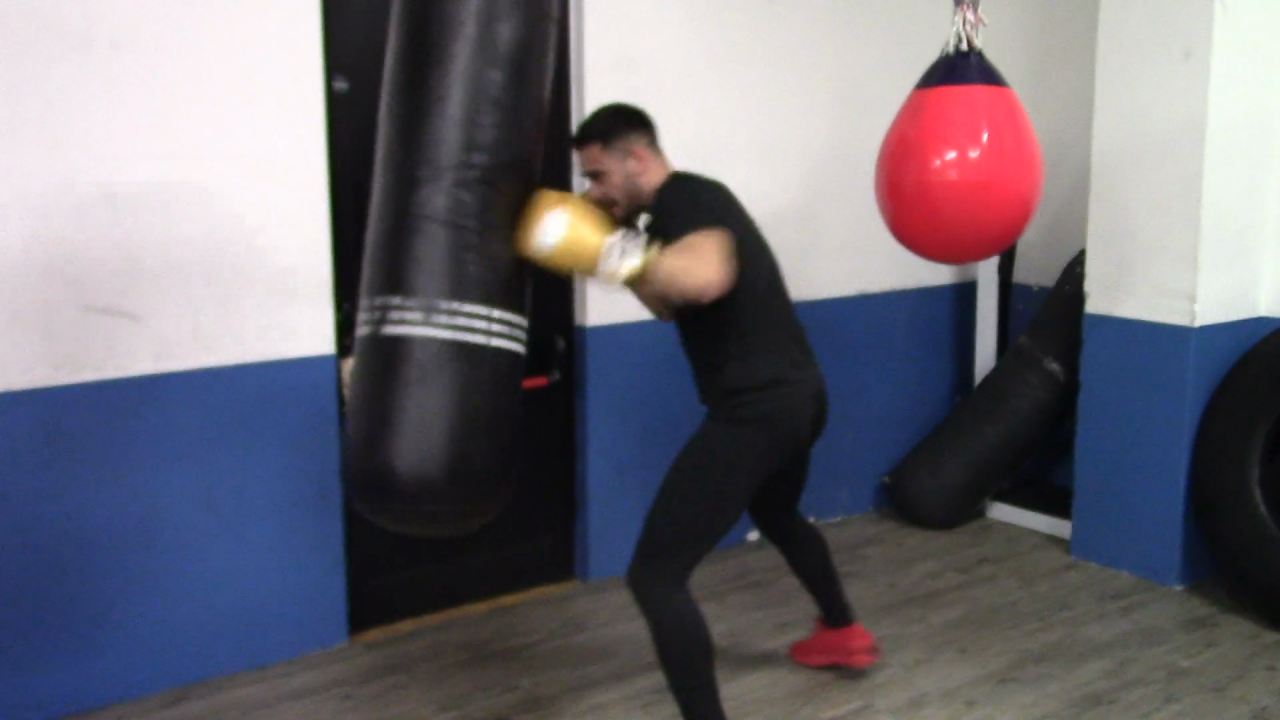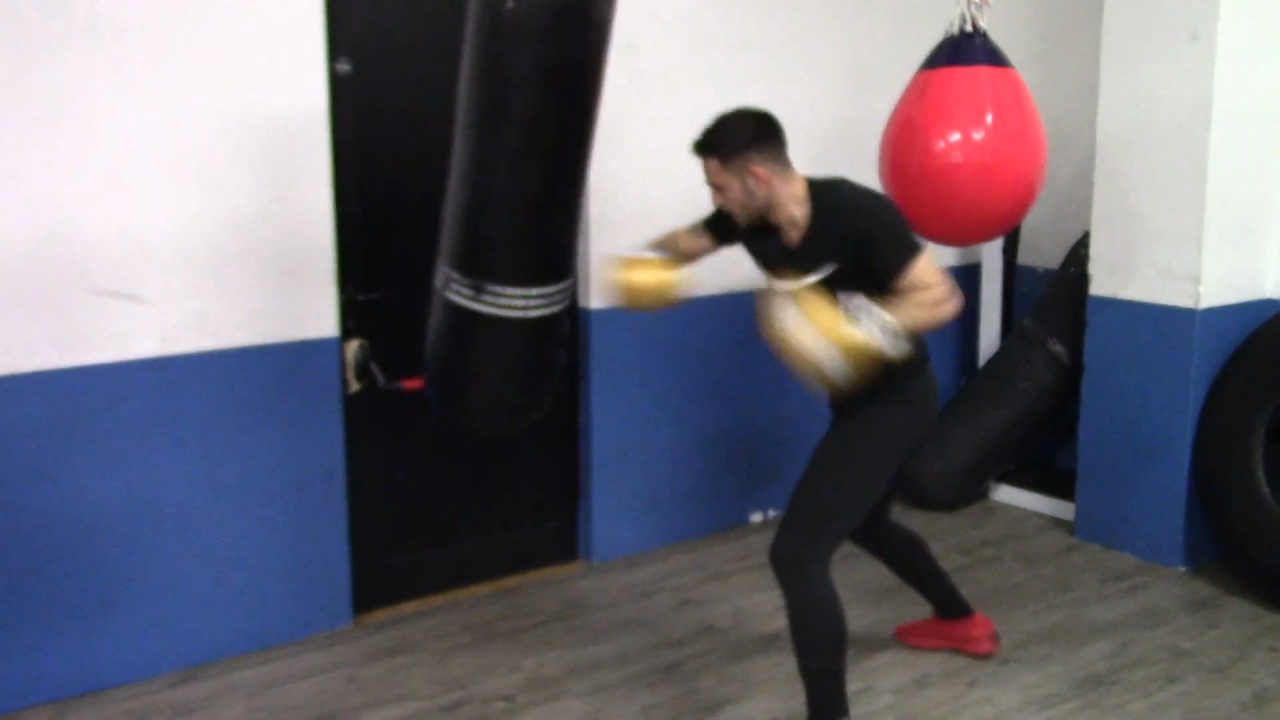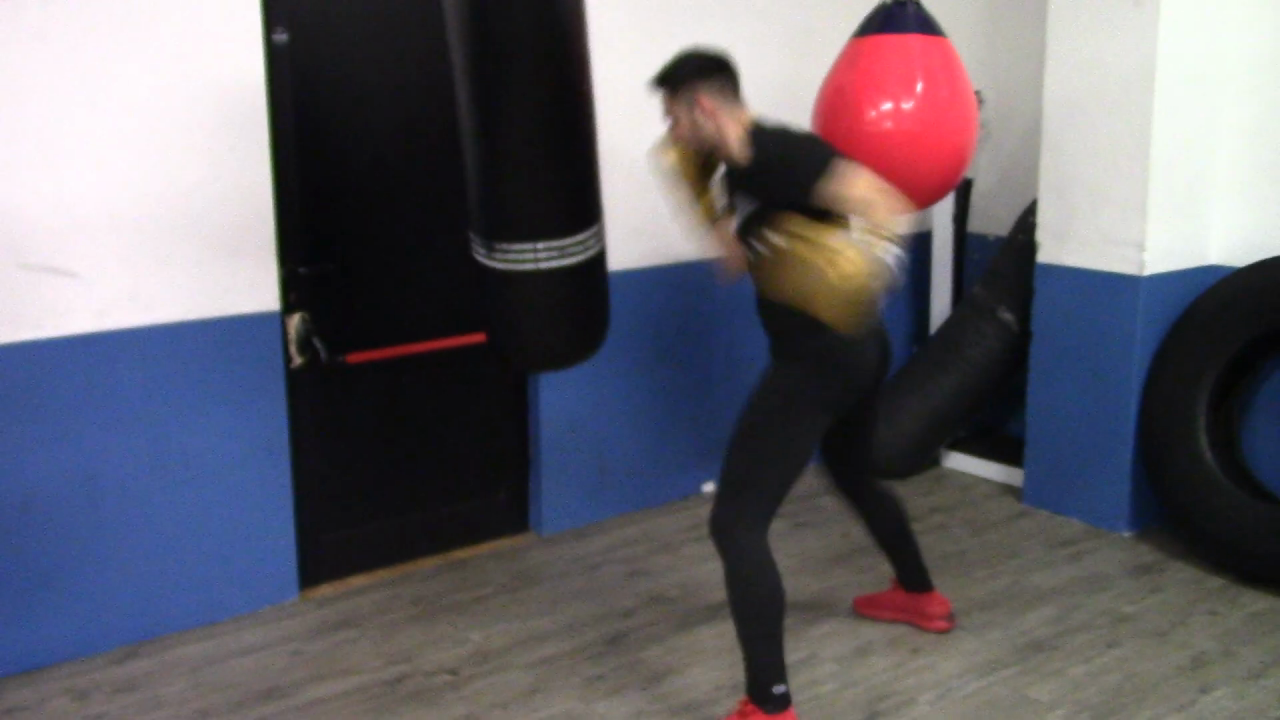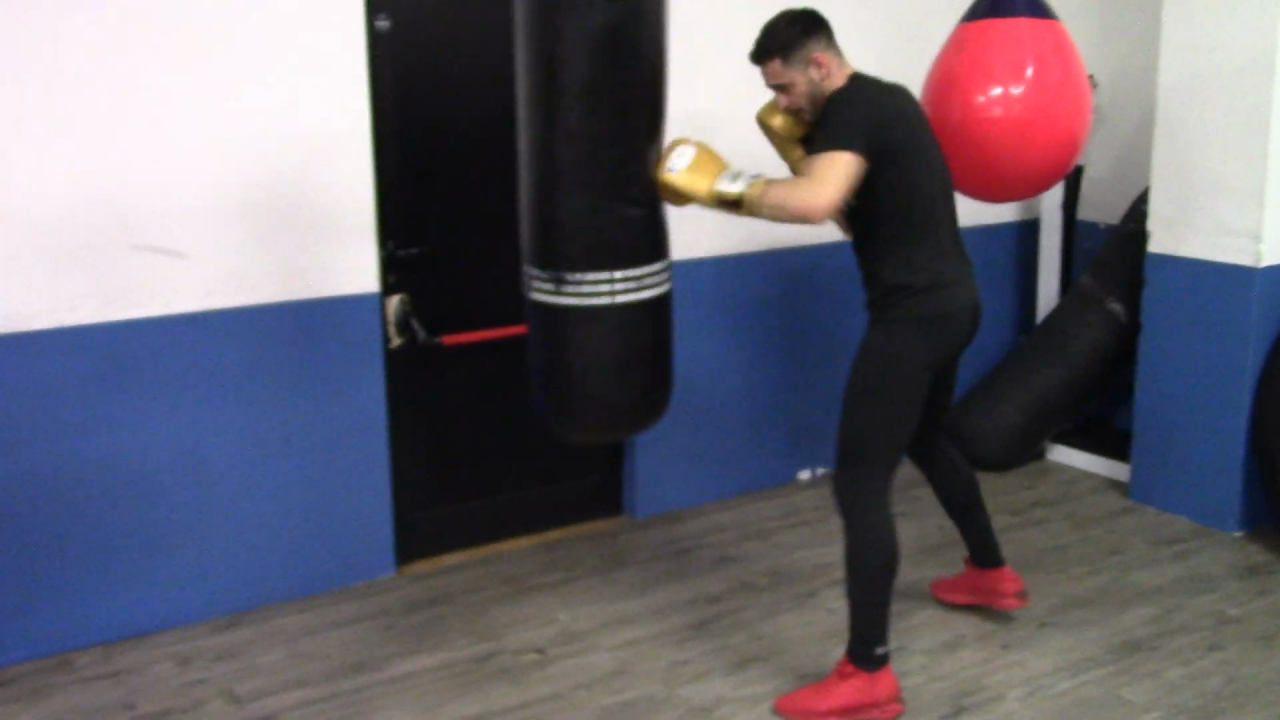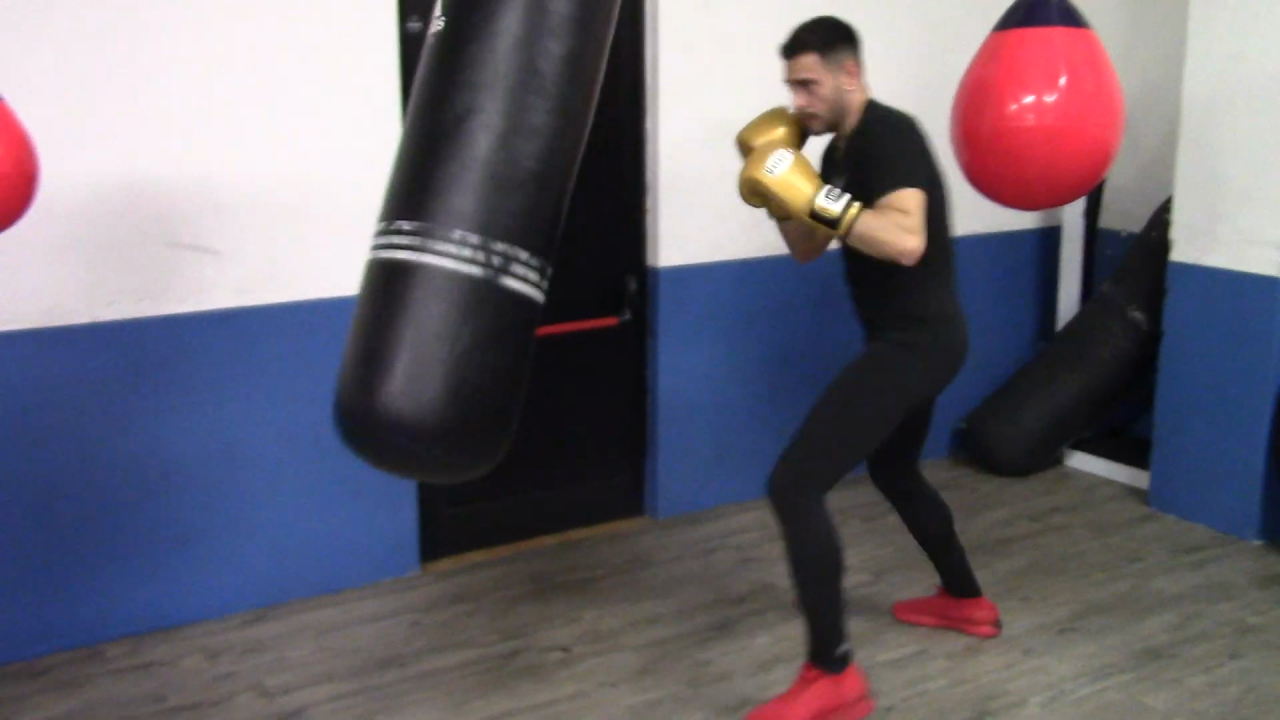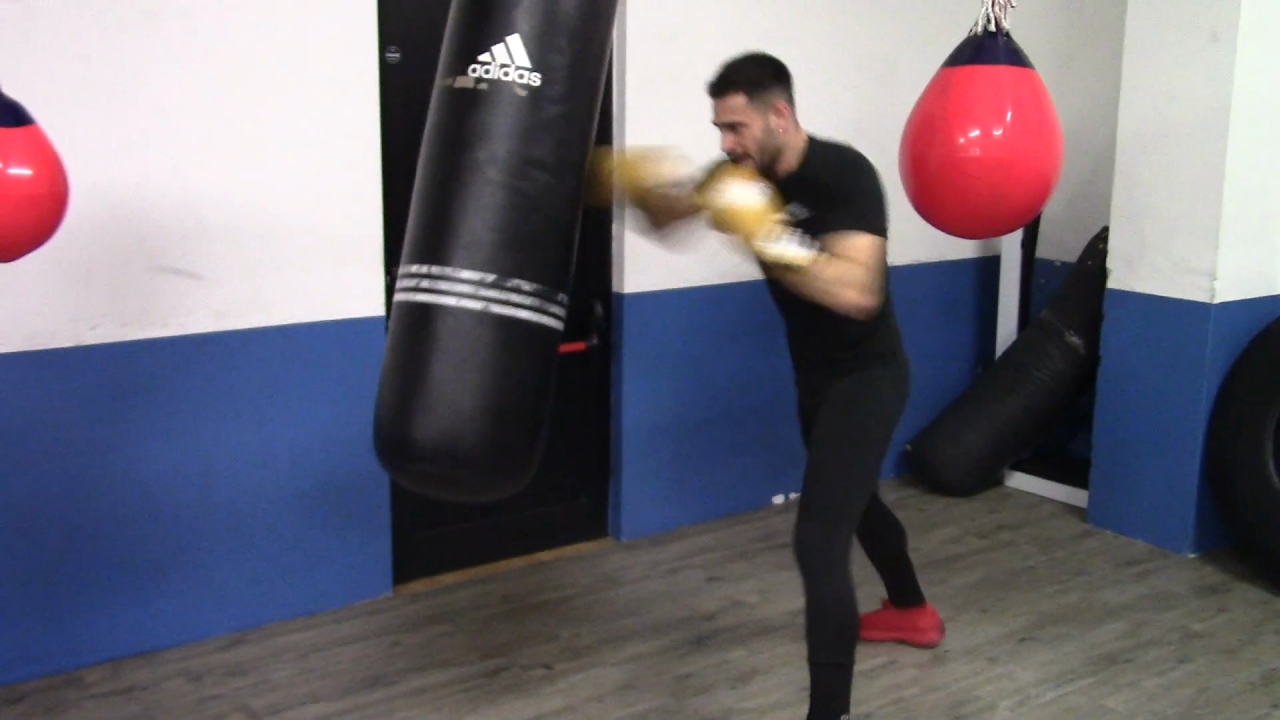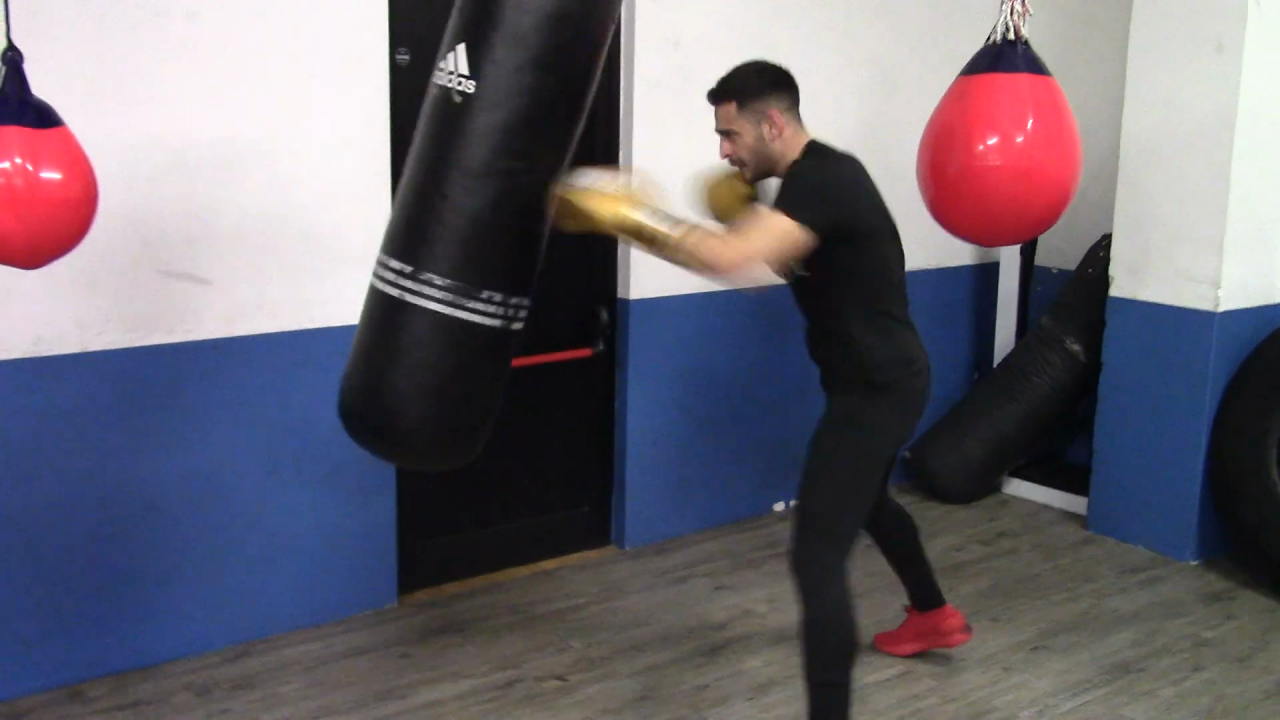
dt=0.7s
person 1, frame 1
left shoulder: (689, 200)
right shoulder: (670, 211)
left elbow: (702, 280)
right elbow: (671, 298)
left hip: (753, 410)
right hip: (797, 396)
left knee: (653, 576)
right knee: (778, 517)
right ankle: (844, 631)
person 1, frame 2
left shoulder: (858, 214)
right shoulder: (757, 215)
left elbow: (942, 299)
right elbow: (686, 244)
left hip: (893, 399)
right hip: (862, 398)
left knee: (797, 554)
right knee: (859, 517)
right ankle: (962, 622)
person 1, frame 3
left shoulder: (785, 153)
right shoulder: (739, 170)
left elbow: (885, 206)
right elbow: (740, 264)
left hip: (819, 363)
right hip: (857, 348)
left knee: (735, 524)
right knee: (851, 473)
right ankle: (918, 594)
person 1, frame 4
left shoulder: (855, 108)
right shoulder: (880, 101)
left elbow: (813, 204)
right elbow: (839, 201)
left wrist: (721, 185)
right wrist: (797, 147)
left hip: (916, 313)
right hip: (950, 300)
left knee: (859, 484)
right knee: (926, 439)
right ankle: (992, 572)
person 1, frame 5
left shoulder: (887, 137)
right shoulder: (841, 151)
left elbow: (906, 244)
right elbow: (807, 246)
left wrist: (814, 196)
right wrist: (781, 190)
left hip: (912, 340)
right hip: (926, 335)
left knee: (792, 486)
right knee: (891, 469)
right ankle: (966, 600)
person 1, frame 6
left shoulder: (844, 174)
right shoulder: (760, 171)
left elbow: (854, 294)
right elbow: (669, 220)
right wrist: (642, 193)
left hip: (866, 373)
right hip: (817, 371)
left knee: (819, 542)
right knee: (851, 493)
right ankle: (911, 612)
person 1, frame 7
left shoulder: (827, 181)
right shoulder: (797, 173)
left elbow: (728, 259)
right elbow: (747, 246)
left wrist: (626, 217)
left hip: (878, 389)
right hip: (864, 380)
left knee: (815, 557)
right knee: (863, 501)
right ankle: (935, 615)
